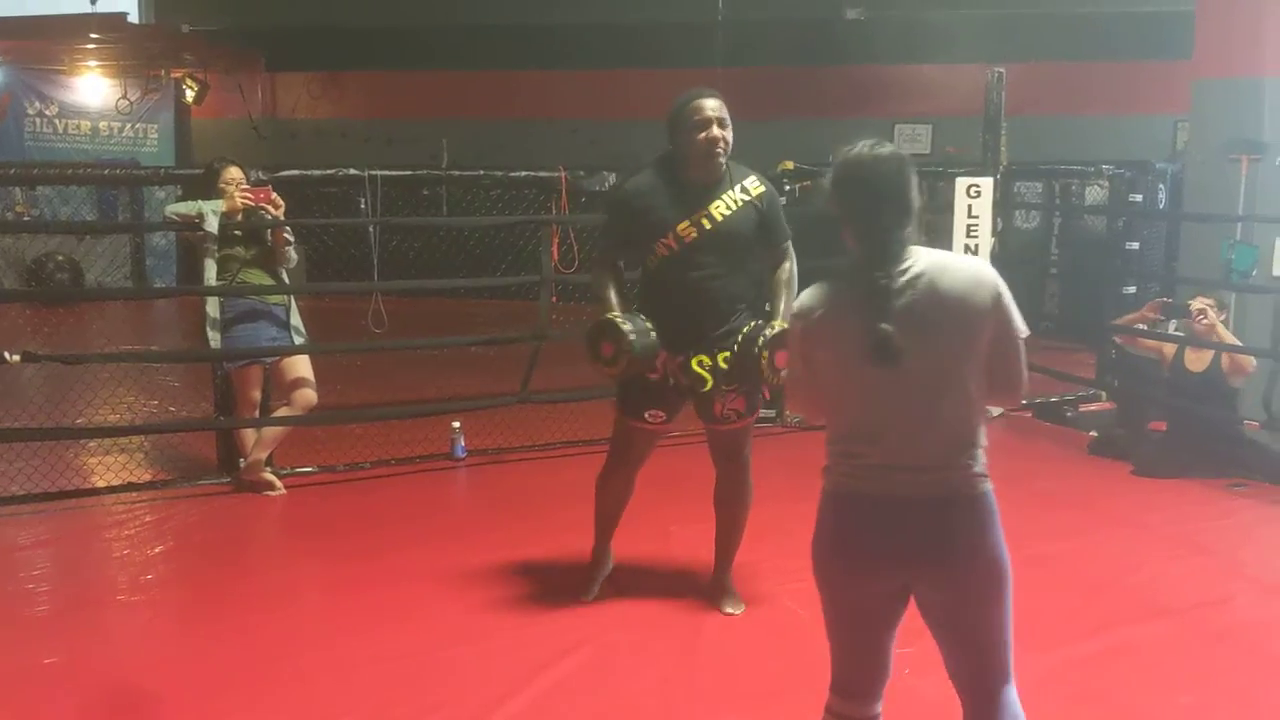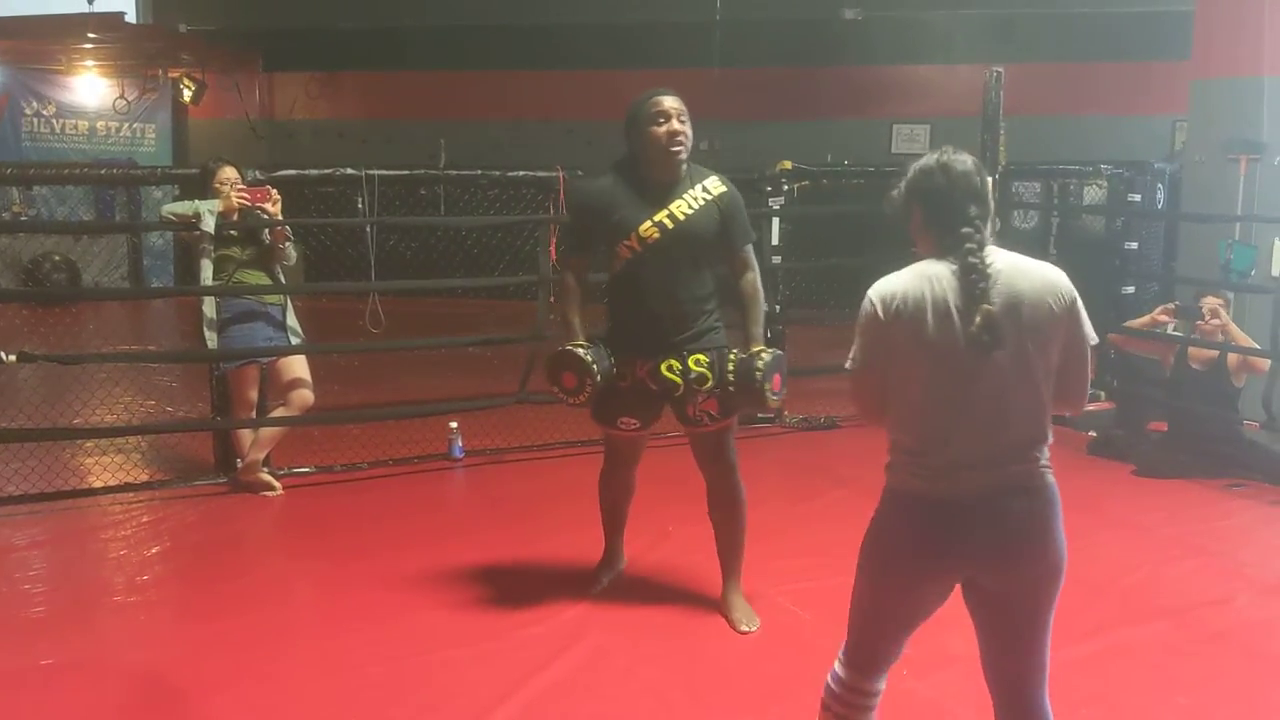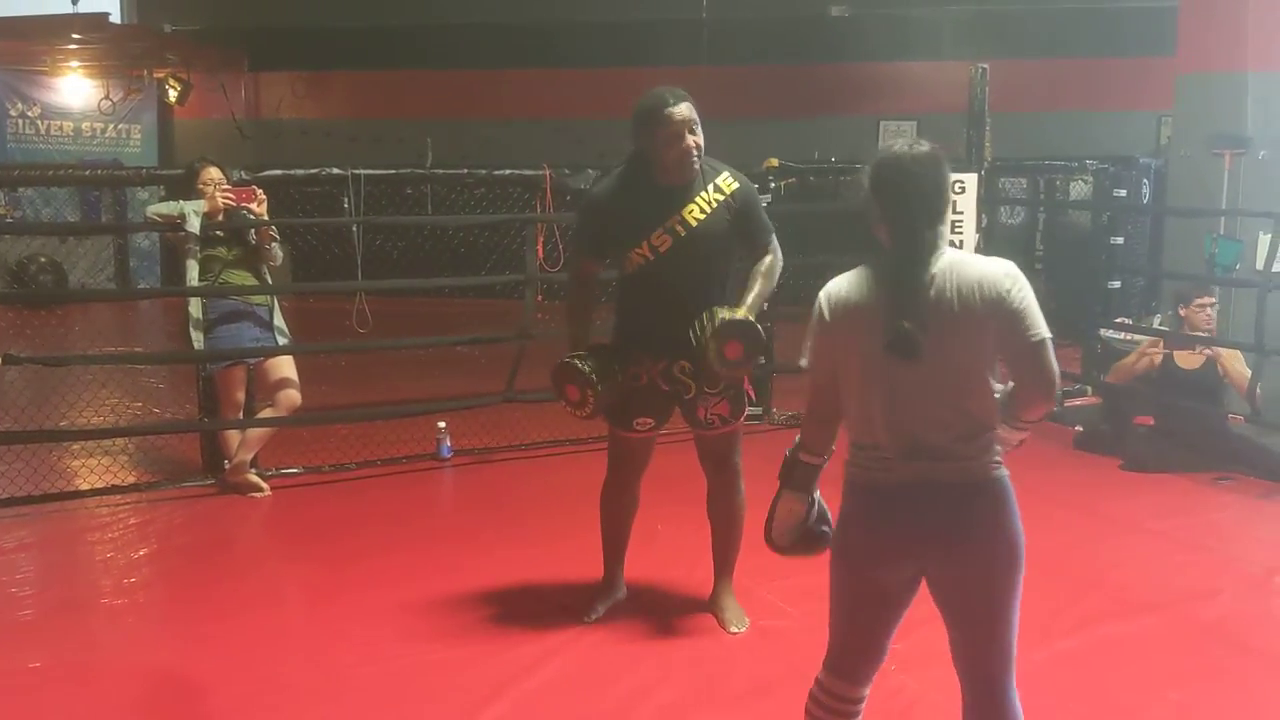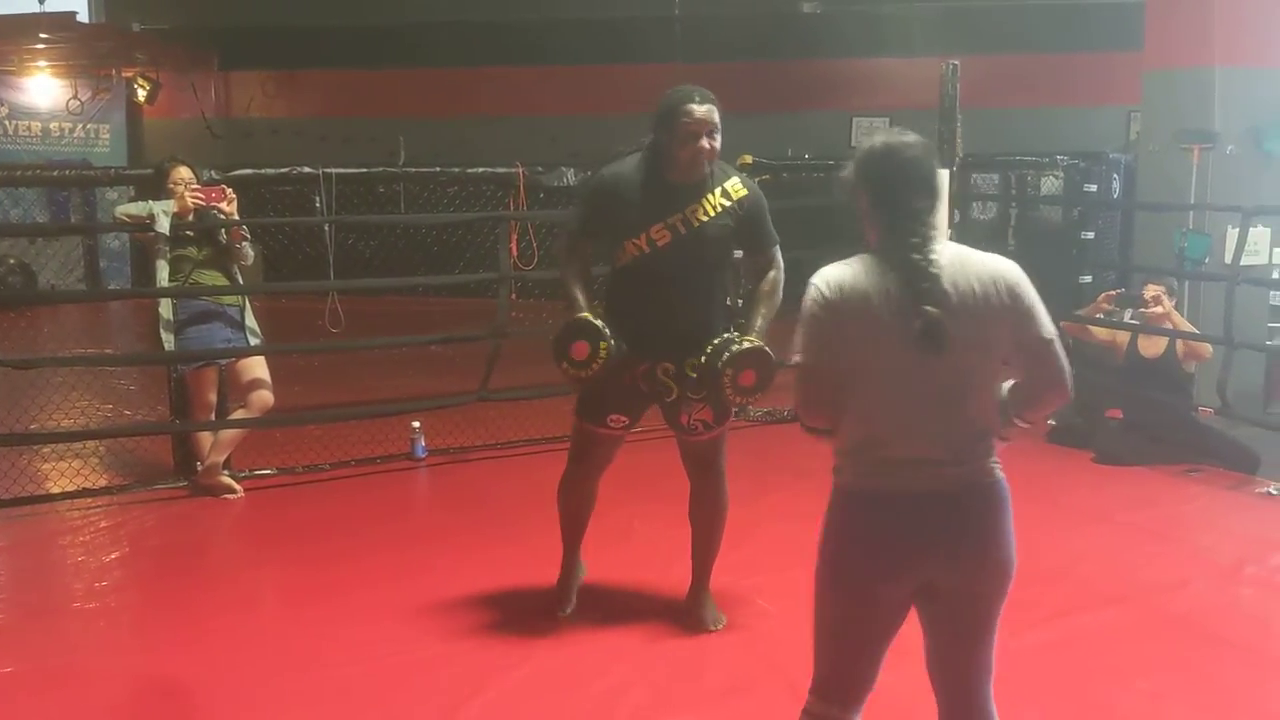
dt=1s
person 1, frame 1
left shoulder: (814, 309)
right shoulder: (978, 281)
left elbow: (813, 409)
right elbow: (1009, 390)
left hip: (856, 520)
right hip: (957, 516)
person 1, frame 2
left shoulder: (891, 295)
right shoulder: (1052, 285)
left elbow: (871, 406)
right elbow: (1072, 397)
left hip: (920, 516)
right hip: (1024, 514)
left knee: (864, 660)
person 1, frame 3
left shoulder: (839, 296)
right shoulder: (997, 279)
left elbow: (822, 411)
right elbow: (1042, 388)
left wrist: (797, 484)
right wrist: (1003, 428)
left hip: (876, 509)
right hip: (974, 508)
left knee: (848, 666)
person 1, frame 4
left shoulder: (835, 288)
right shoulder: (999, 277)
left elbow: (815, 410)
right elbow: (1052, 387)
left hip: (871, 517)
right hip: (972, 514)
person 2, frame 1
left shoulder: (756, 191)
right shoulder: (640, 192)
left elbow: (783, 258)
right elbow: (608, 259)
left wrist: (780, 320)
right wrist: (614, 313)
left hip: (729, 349)
right hip: (657, 349)
left knee: (734, 463)
right knee: (624, 455)
left ankle: (722, 574)
right ankle: (601, 555)
person 2, frame 2
left shoulder: (718, 192)
right shoulder: (600, 195)
left elbow: (745, 269)
right elbow: (573, 269)
left wrist: (756, 342)
right wrist: (576, 339)
left hip: (701, 349)
right hip: (630, 353)
left knee: (722, 467)
right knee: (620, 460)
left ankle: (732, 587)
right ankle: (613, 554)
person 2, frame 3
left shoulder: (731, 187)
right shoulder: (608, 198)
left elbow: (769, 256)
right elbow: (585, 276)
left wrist: (745, 310)
right wrist: (580, 349)
right hip: (640, 354)
left knee: (724, 468)
right knee: (623, 469)
left ankle: (724, 587)
right ankle: (612, 580)
person 2, frame 4
left shoulder: (740, 193)
right shoulder: (615, 184)
left elbow: (769, 268)
right elbow: (577, 250)
left wrist: (753, 335)
right wrist: (581, 310)
left hip: (699, 356)
right hip: (623, 350)
left knee: (708, 473)
right knee: (583, 464)
left ankle: (700, 590)
right ankle: (570, 567)
person 3, frame 1
left shoulder: (260, 221)
right shoulder: (210, 226)
left elbow: (288, 261)
right elbow: (170, 211)
left wrist: (279, 223)
right wrist: (223, 208)
left hip: (280, 315)
right hip: (242, 315)
left knee: (305, 397)
right knee: (249, 402)
left ankle: (253, 465)
right ankle: (254, 468)
person 3, frame 2
right shoulder: (206, 226)
left elbow: (287, 258)
right elbow: (167, 212)
left wrist: (276, 219)
right wrist: (218, 208)
left hip: (277, 314)
right hip: (238, 316)
left knee: (302, 396)
right knee: (246, 403)
left ankle: (250, 465)
right ankle: (251, 469)
person 3, frame 3
right shoulder: (192, 227)
left elbow: (274, 259)
right elbow: (152, 212)
left wrist: (262, 220)
right wrist: (203, 208)
left hip: (264, 315)
right hip: (225, 317)
left knee: (289, 397)
right knee: (233, 403)
left ankle: (239, 465)
right ankle: (238, 469)
person 3, frame 4
left shoulder: (212, 222)
right shoulder: (162, 227)
left elbow: (245, 258)
right elbow: (120, 213)
left wrist: (232, 218)
right wrist: (173, 208)
left hip: (235, 316)
right hip: (195, 317)
left knee: (261, 398)
right knee: (204, 405)
left ankle: (211, 468)
right ankle: (211, 471)
person 4, frame 1
left shoulder: (1227, 355)
right shoulder: (1170, 348)
left elbow: (1249, 367)
right elbow: (1116, 332)
left wrist: (1215, 325)
right wrist: (1142, 316)
left hip: (1226, 445)
right hip: (1179, 443)
person 4, frame 2
left shoulder: (1234, 355)
right shoulder: (1173, 349)
left elbow: (1264, 366)
right elbow: (1115, 338)
left wrist: (1228, 325)
right wrist: (1152, 319)
left hip: (1227, 443)
right hip: (1179, 442)
left knee: (1272, 465)
right knee: (1145, 458)
person 4, frame 3
left shoulder: (1224, 351)
right shoulder: (1158, 347)
left elbow: (1253, 396)
right elbow: (1110, 383)
left wrist: (1219, 356)
right wrist: (1141, 354)
left hip: (1214, 437)
right hip: (1167, 437)
right knee: (1135, 451)
person 4, frame 4
left shoulder: (1181, 340)
right shoulder: (1123, 335)
left elbow: (1205, 353)
right elbow: (1069, 327)
left wrist: (1170, 313)
right wrist: (1096, 308)
left hip: (1182, 428)
right hip: (1135, 428)
left knee: (1247, 460)
right knee: (1104, 444)
right ankle: (1190, 458)
